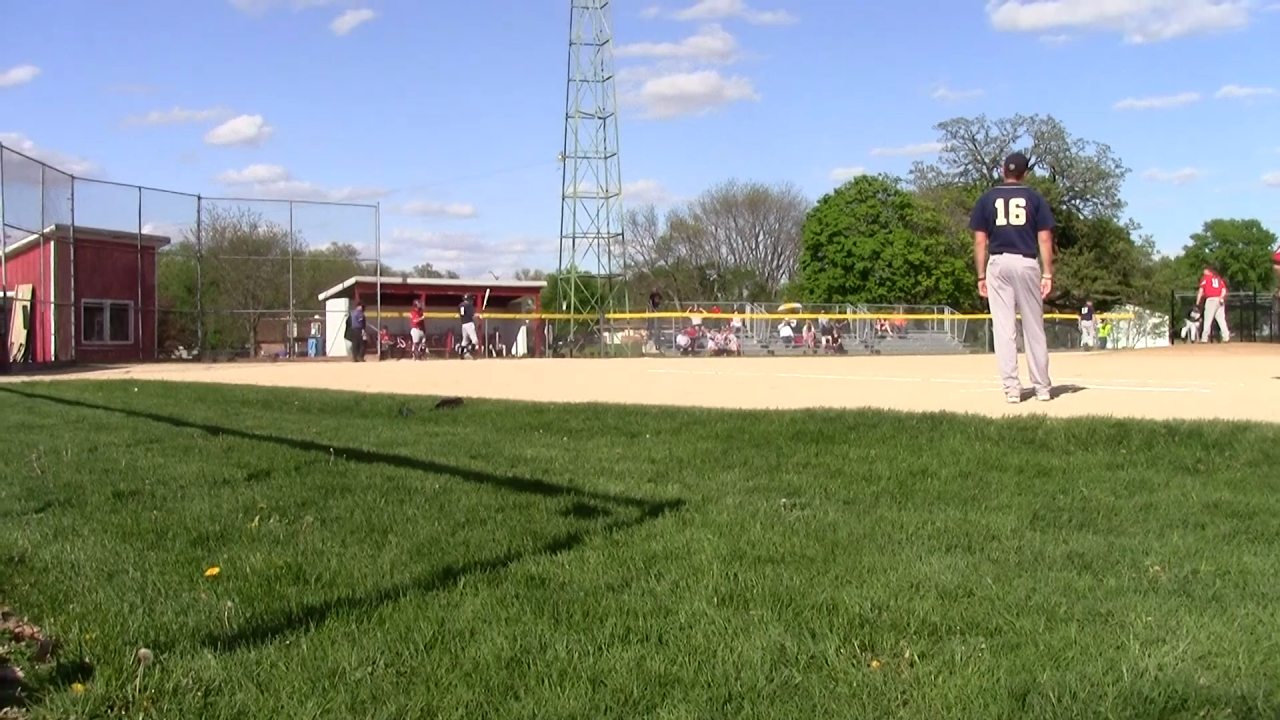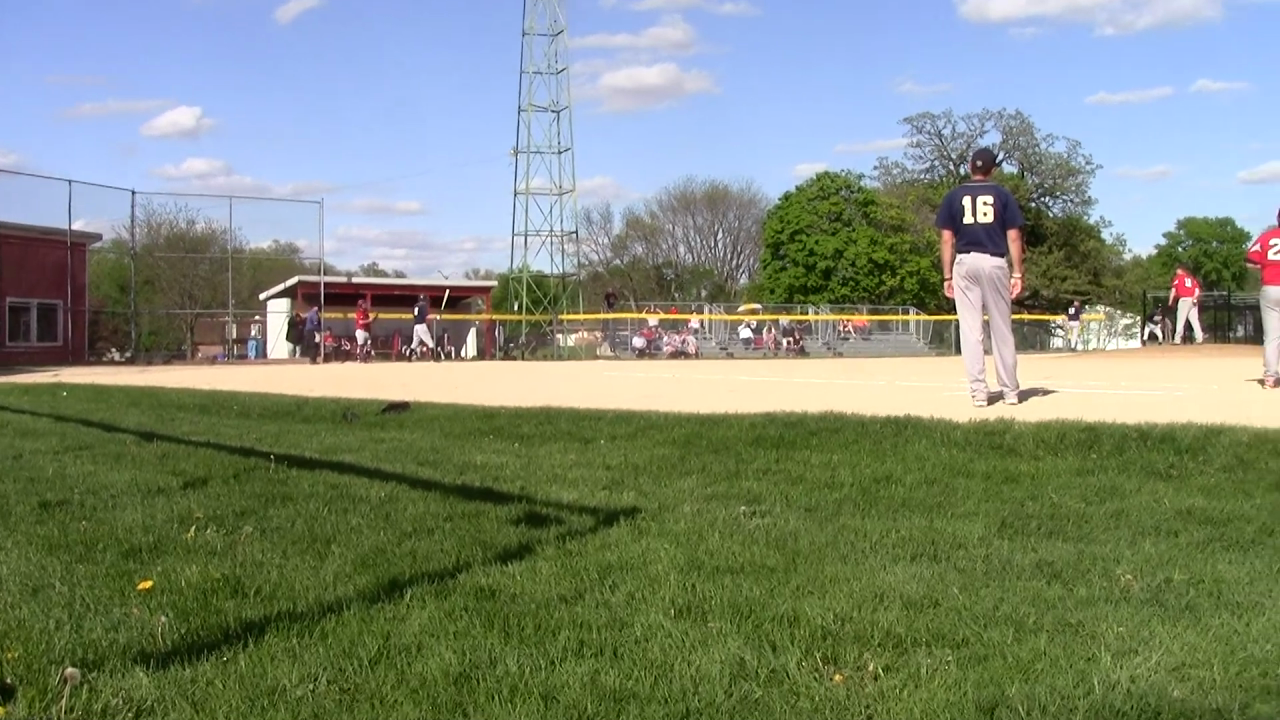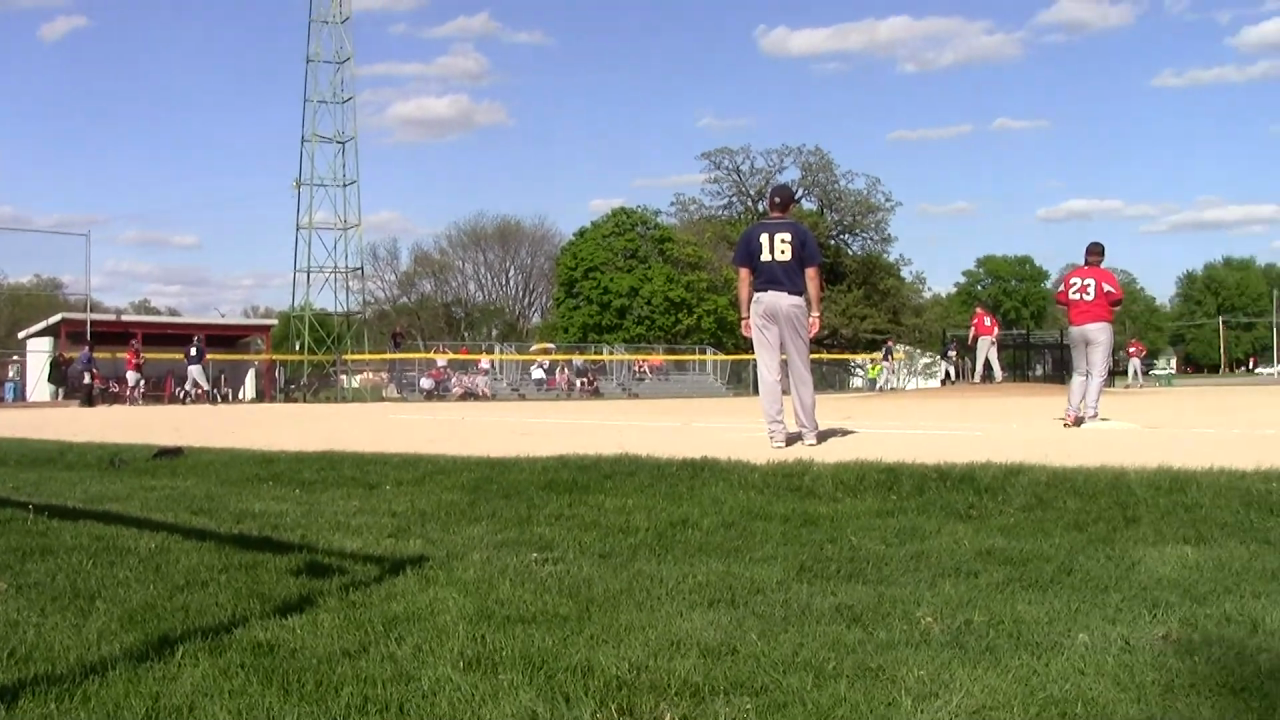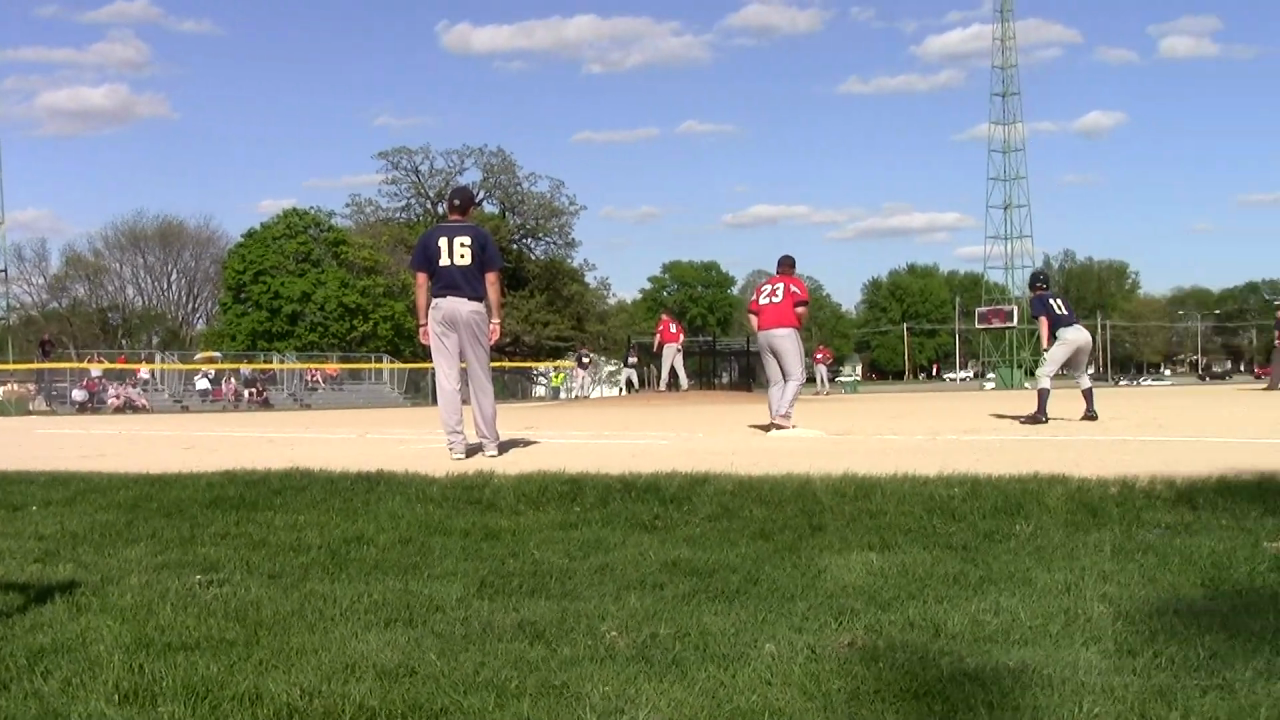
dt=0.7s
person 1, frame 1
left shoulder: (987, 198)
right shoulder: (1034, 198)
left elbow: (980, 241)
right elbow: (1044, 238)
left wrist: (981, 276)
right wrist: (1047, 274)
left hip: (998, 264)
right hip: (1027, 264)
left knee: (1004, 328)
right knee: (1034, 328)
left ankle: (1011, 388)
right ankle: (1042, 386)
person 1, frame 2
left shoulder: (954, 196)
right shoulder: (1003, 195)
left elbow: (946, 239)
right elbow: (1014, 237)
left wrist: (947, 275)
right wrist: (1017, 273)
left hip: (965, 263)
right hip: (995, 264)
left knee: (970, 330)
right knee: (1002, 329)
left ankle: (978, 391)
right ankle: (1010, 390)
person 1, frame 3
left shoulder: (751, 233)
right shoulder: (801, 232)
left elbow: (744, 277)
right elbow: (812, 275)
left wrist: (744, 314)
right wrist: (815, 312)
left hip: (762, 302)
right hip: (793, 302)
left knee: (768, 370)
right knee: (800, 369)
left ankle: (776, 432)
right ankle: (809, 431)
person 1, frame 4
left shoulder: (429, 237)
right shoulder: (481, 236)
left elbow: (421, 283)
right elbow: (492, 281)
left wrist: (422, 321)
right wrist: (495, 318)
left hip: (440, 308)
right hip: (473, 308)
left knee: (447, 378)
right knee: (480, 377)
left ankle: (456, 443)
right ankle: (489, 441)
